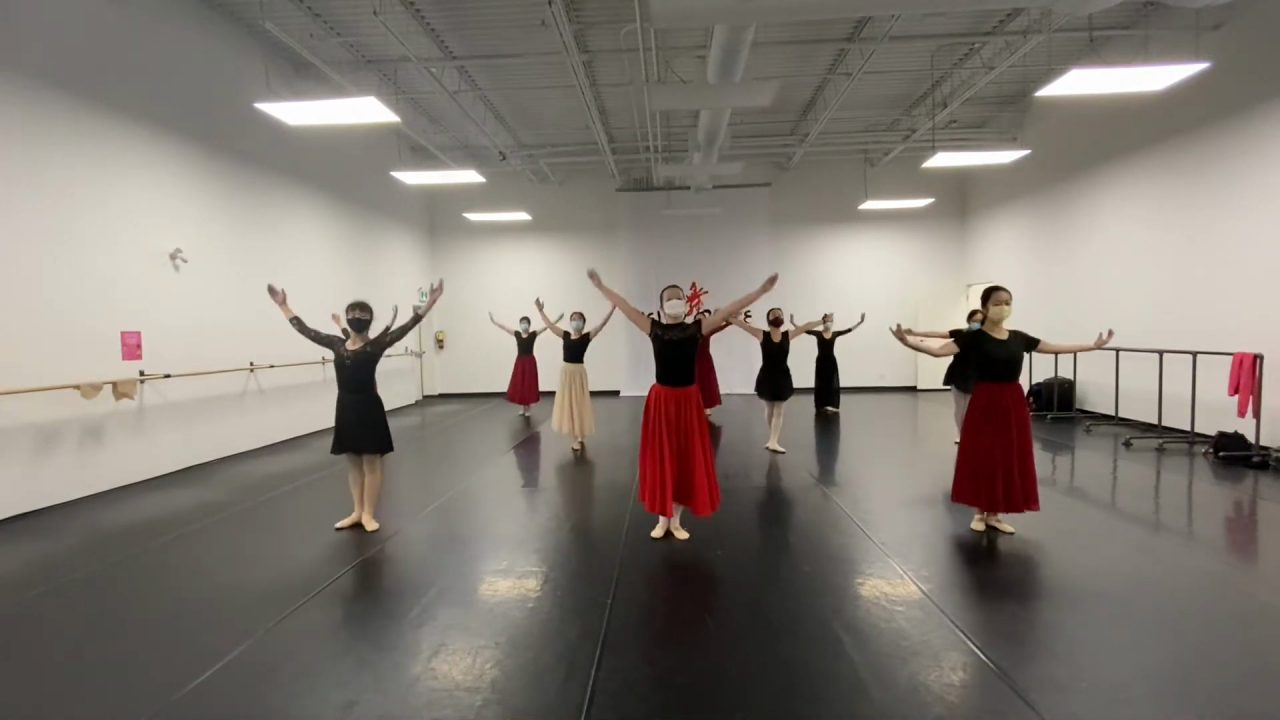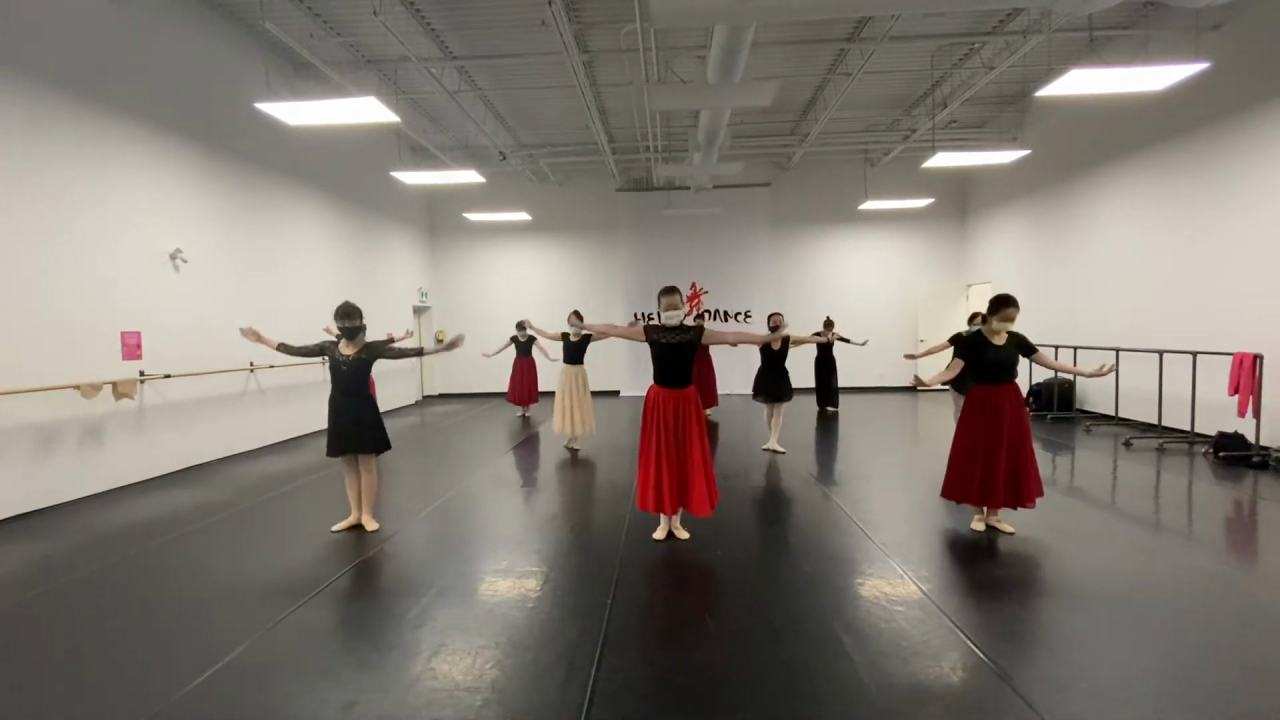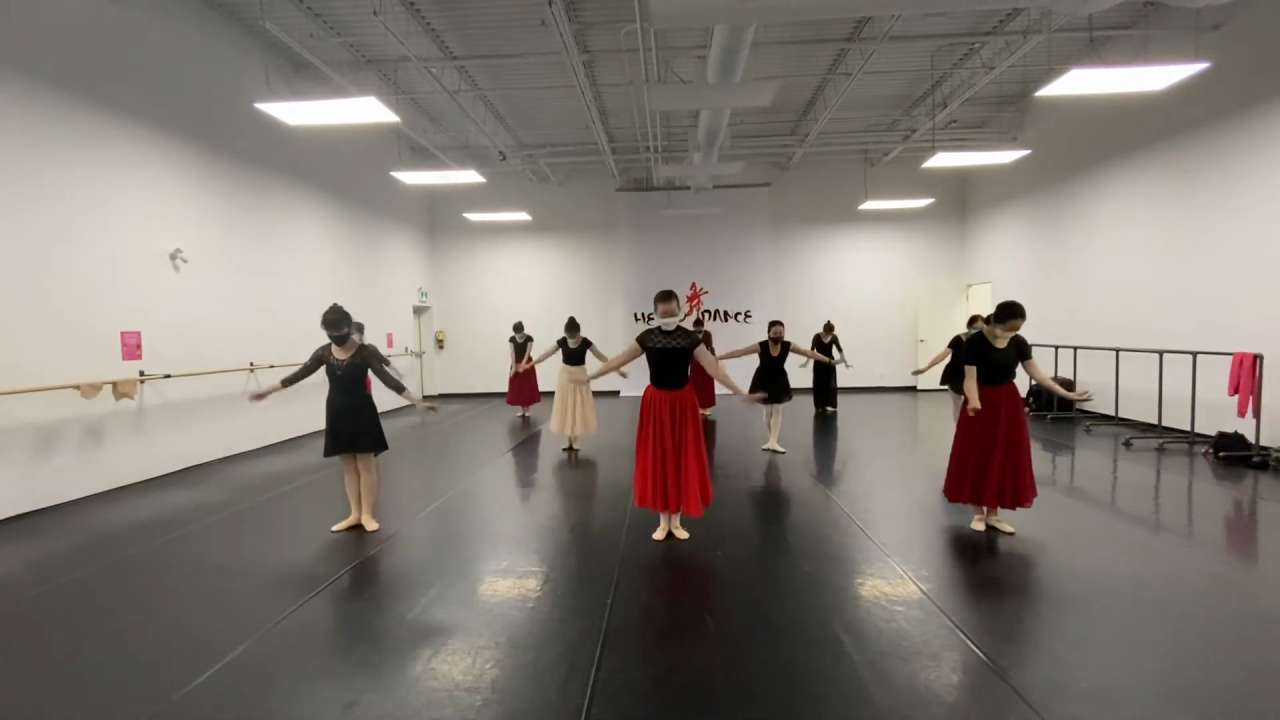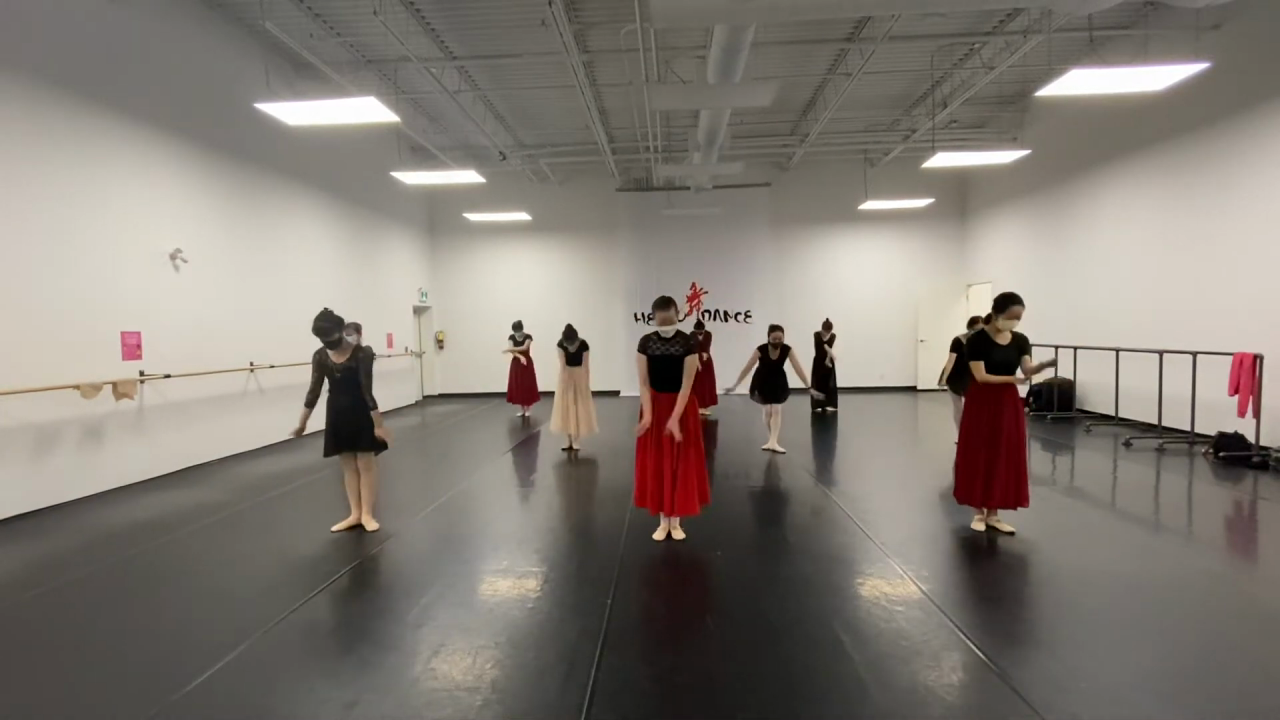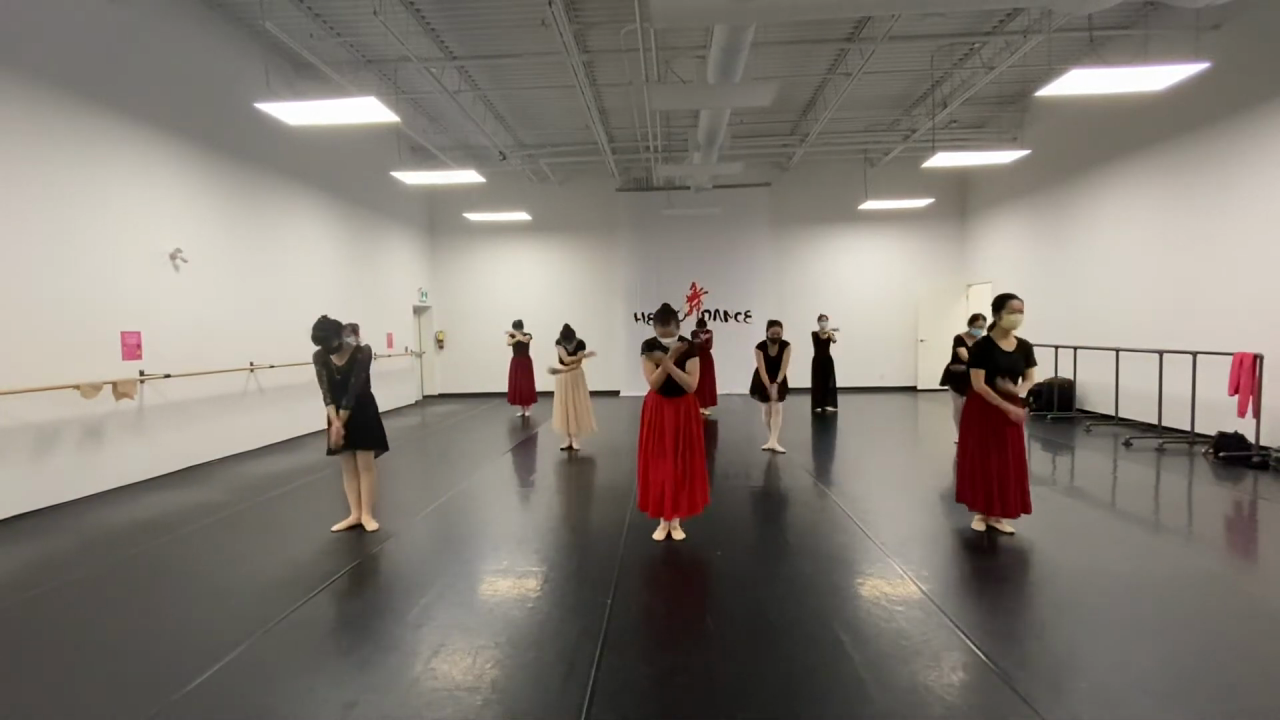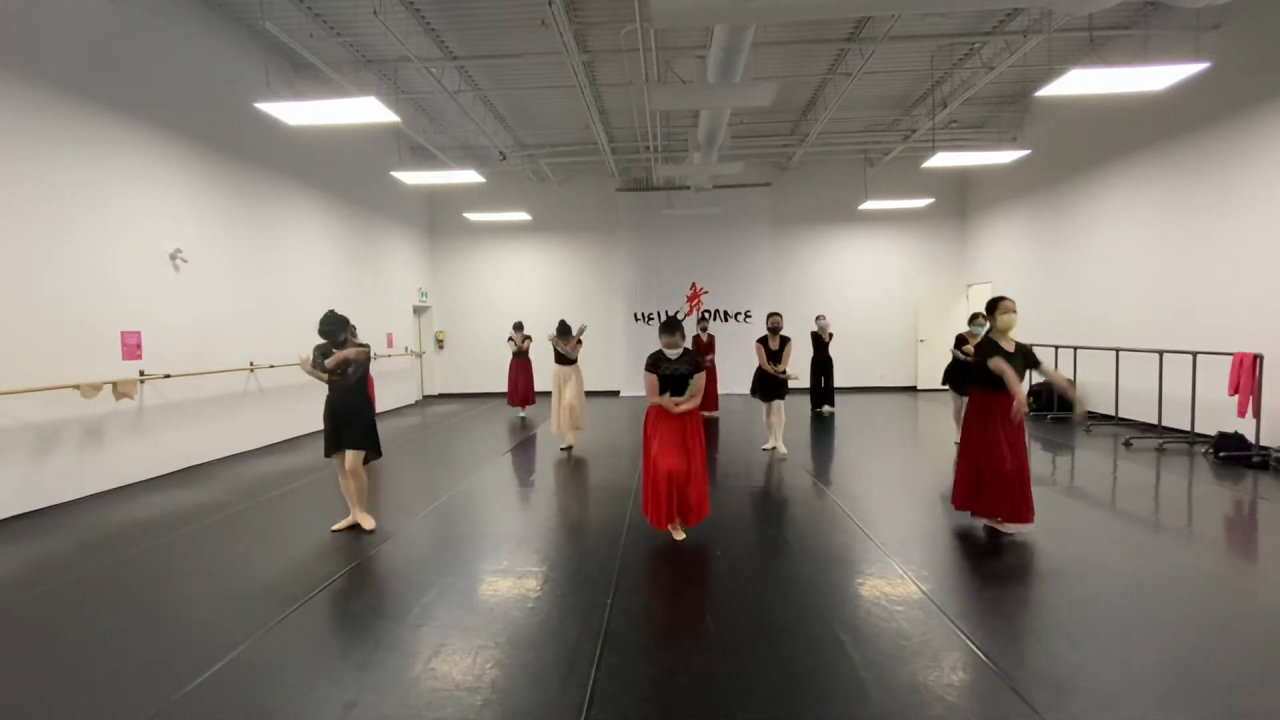
dt=0.3s
person 1, frame 1
left shoulder: (696, 329)
right shoulder: (653, 329)
left elbow: (728, 311)
right elbow: (623, 306)
left wrist: (761, 291)
right wrist: (600, 286)
left hip: (688, 399)
right hip: (660, 399)
left knee: (688, 459)
right knee: (661, 459)
left ankle: (676, 520)
right ankle: (663, 518)
person 1, frame 2
left shoulder: (695, 333)
right shoulder: (651, 332)
left elbow: (733, 338)
right elbow: (615, 330)
left wrist: (770, 338)
right wrist: (583, 326)
left hip: (686, 400)
right hip: (659, 401)
left knee: (686, 459)
right knee: (660, 460)
left ankle: (677, 520)
right ankle: (663, 520)
person 1, frame 3
left shoulder: (690, 338)
right shoulder: (647, 337)
left elbow: (712, 367)
right elbow: (620, 360)
left wrist: (739, 392)
right wrist: (590, 377)
left hip: (683, 400)
right hip: (655, 400)
left knee: (683, 460)
right knee: (657, 460)
left ankle: (676, 520)
right ankle: (663, 521)
person 1, frame 4
left shoulder: (688, 343)
right shoulder: (646, 342)
left elbow: (687, 384)
right elbow: (642, 382)
left wrist: (675, 417)
right wrist: (646, 414)
left hip: (682, 406)
right hip: (656, 404)
left knee: (681, 464)
right knee: (657, 464)
left ankle: (676, 521)
right ankle: (663, 521)
person 1, frame 5
left shoulder: (688, 347)
right shoulder: (648, 347)
left elbow: (692, 385)
right elbow: (653, 382)
left wrist: (670, 364)
right wrist: (668, 361)
left hip: (683, 408)
right hip: (657, 408)
left knee: (682, 465)
right knee: (658, 465)
left ankle: (676, 521)
right ankle: (663, 521)
person 1, frame 6
left shoulder: (694, 360)
right shoulder: (654, 360)
left elbow: (697, 399)
right elbow: (652, 398)
left wrist: (682, 405)
right wrist: (673, 403)
left hip: (686, 417)
right hip: (661, 418)
left knee: (688, 472)
right knee: (665, 468)
left ankle: (678, 520)
right ankle: (665, 517)
person 2, frame 1
left shoulder: (1019, 338)
right shoulder: (974, 338)
left elbow: (1056, 348)
right elbow: (939, 351)
left wrist: (1093, 346)
right wrist: (909, 342)
left hip: (1014, 402)
right hip: (985, 401)
left knee: (1011, 458)
right knee: (982, 457)
left ankle: (994, 514)
right ankle: (980, 513)
person 2, frame 2
left shoulder: (1018, 340)
right shoulder: (972, 341)
left elbow: (1049, 362)
right elbow: (953, 369)
left wrist: (1089, 373)
right wrist: (929, 382)
left hip: (1011, 401)
right hip: (981, 403)
left knee: (1008, 457)
right knee: (978, 457)
left ankle: (994, 514)
right ankle: (978, 513)
person 2, frame 3
left shoulder: (1019, 343)
right shoulder: (975, 343)
left elbow: (1036, 373)
right elbow: (970, 378)
left wrist: (1067, 394)
right wrist: (973, 402)
left hip: (1009, 402)
right hip: (983, 402)
left knee: (1006, 457)
right knee: (978, 457)
left ankle: (993, 514)
right ankle: (978, 513)
person 2, frame 4
left shoulder: (1021, 341)
right shoulder: (977, 340)
left elbow: (1027, 371)
right elbow: (981, 376)
left wrist: (1038, 368)
right wrist: (1014, 379)
left hip: (1009, 402)
right hip: (982, 402)
left knee: (1006, 457)
right knee: (980, 457)
left ankle: (994, 514)
right ankle: (979, 513)
person 2, frame 5
left shoulder: (1025, 347)
right shoulder: (982, 346)
left elbow: (1029, 381)
right elbow: (978, 385)
left wrist: (1014, 390)
right wrist: (1006, 407)
left hip: (1010, 407)
right hip: (982, 409)
left knee: (1008, 463)
right knee: (982, 462)
left ankle: (995, 515)
right ankle: (980, 513)
person 2, frame 6
left shoulder: (1023, 350)
right shoulder: (985, 346)
left elbow: (1050, 374)
right elbow: (1000, 367)
left wrist: (1075, 396)
right wrist: (1017, 390)
left hip: (1008, 410)
right hip: (984, 411)
left knee: (1013, 468)
right knee: (990, 465)
left ankle: (995, 516)
right ankle: (987, 513)
person 3, frame 1
left shoulder: (376, 345)
right shoulder: (337, 344)
left elbow: (406, 327)
right elbow: (304, 330)
left wrist: (429, 304)
right wrist: (283, 306)
left hip: (368, 408)
right hip: (344, 408)
left knee: (371, 464)
right knee: (353, 463)
left ankle: (368, 513)
right ankle: (357, 511)
person 3, frame 2
left shoulder: (371, 349)
right shoulder: (329, 347)
left elbow: (404, 353)
right elbow: (296, 351)
left wrist: (440, 348)
right wrist: (263, 340)
left hip: (363, 410)
right hip: (338, 411)
left knee: (366, 465)
right knee: (348, 465)
left ankle: (368, 515)
right ankle: (355, 514)
person 3, frame 3
left shoulder: (365, 352)
right shoulder: (324, 352)
left elbow: (387, 378)
right elbow: (300, 374)
left wrist: (416, 401)
right wrist: (269, 391)
left hip: (360, 411)
right hip: (336, 412)
left knee: (365, 465)
right knee: (348, 466)
left ankle: (367, 514)
right ankle: (355, 514)
person 3, frame 4
left shoulder: (362, 353)
right shoulder: (320, 356)
left elbow: (367, 390)
right elbow: (315, 390)
left wrist: (378, 424)
right wrist: (302, 422)
left hip: (360, 411)
right hip: (337, 413)
left knee: (366, 465)
right knee: (348, 466)
left ankle: (367, 514)
right ankle: (355, 514)
person 3, frame 5
left shoulder: (361, 354)
right shoulder: (320, 357)
left elbow: (354, 391)
right elbow: (326, 391)
left wrist: (343, 425)
right wrist: (334, 422)
left hip: (362, 412)
right hip: (339, 413)
left knee: (366, 465)
right knee: (348, 467)
left ankle: (367, 514)
right ankle: (355, 514)
person 3, frame 6
left shoulder: (362, 351)
right shoulder: (323, 349)
left elbow: (346, 382)
right elbow: (315, 367)
left wrist: (314, 371)
right wrist: (340, 356)
left hip: (358, 412)
right hip: (335, 412)
left knee: (352, 466)
right knee: (342, 467)
left ankle: (363, 511)
right ankle: (355, 513)
